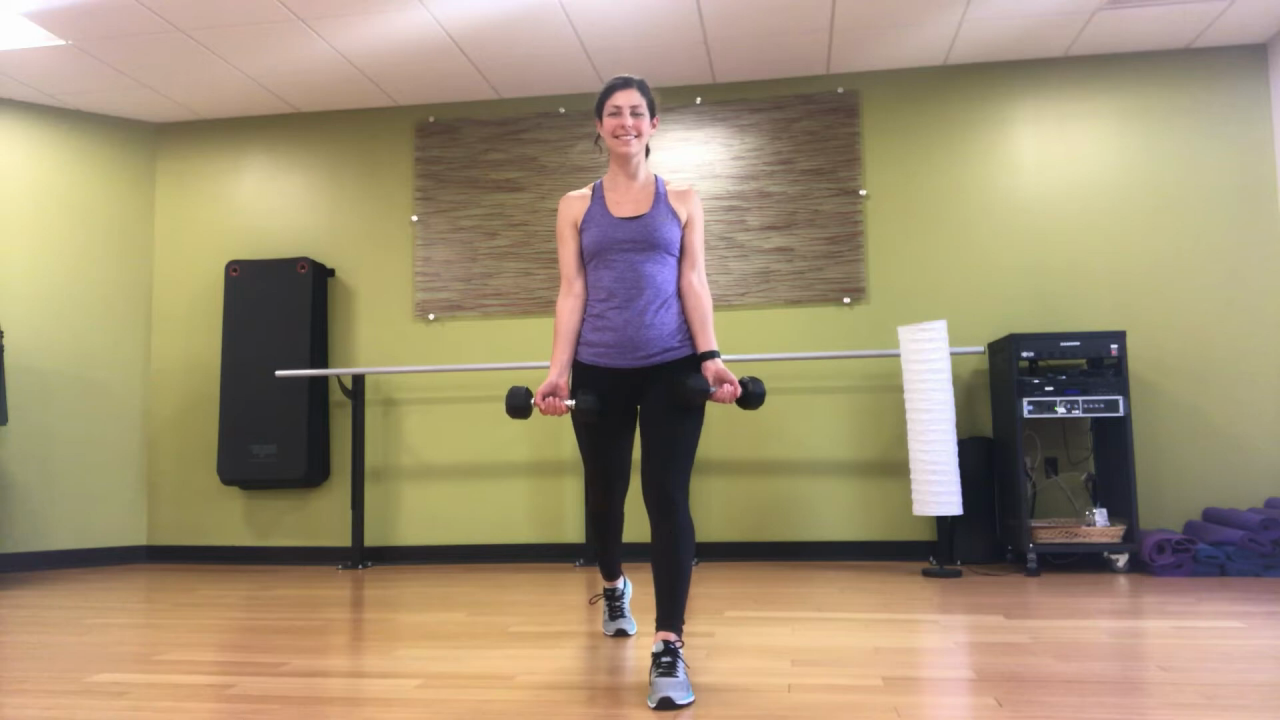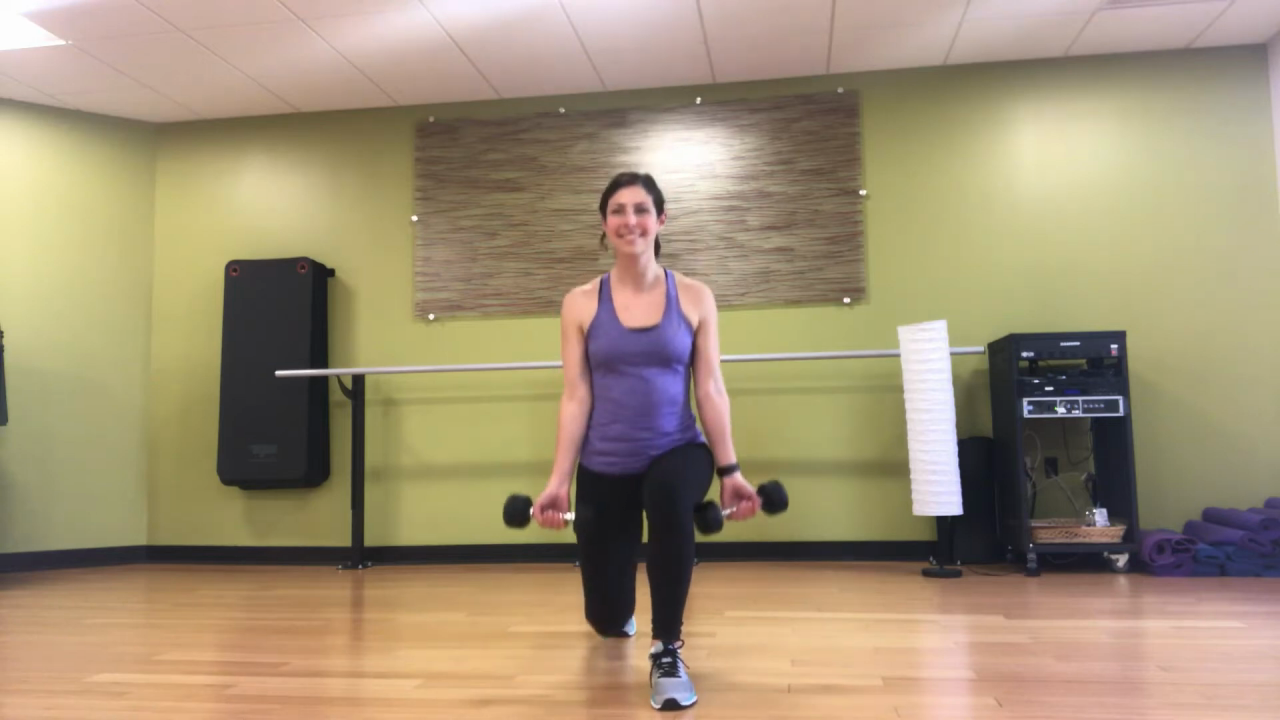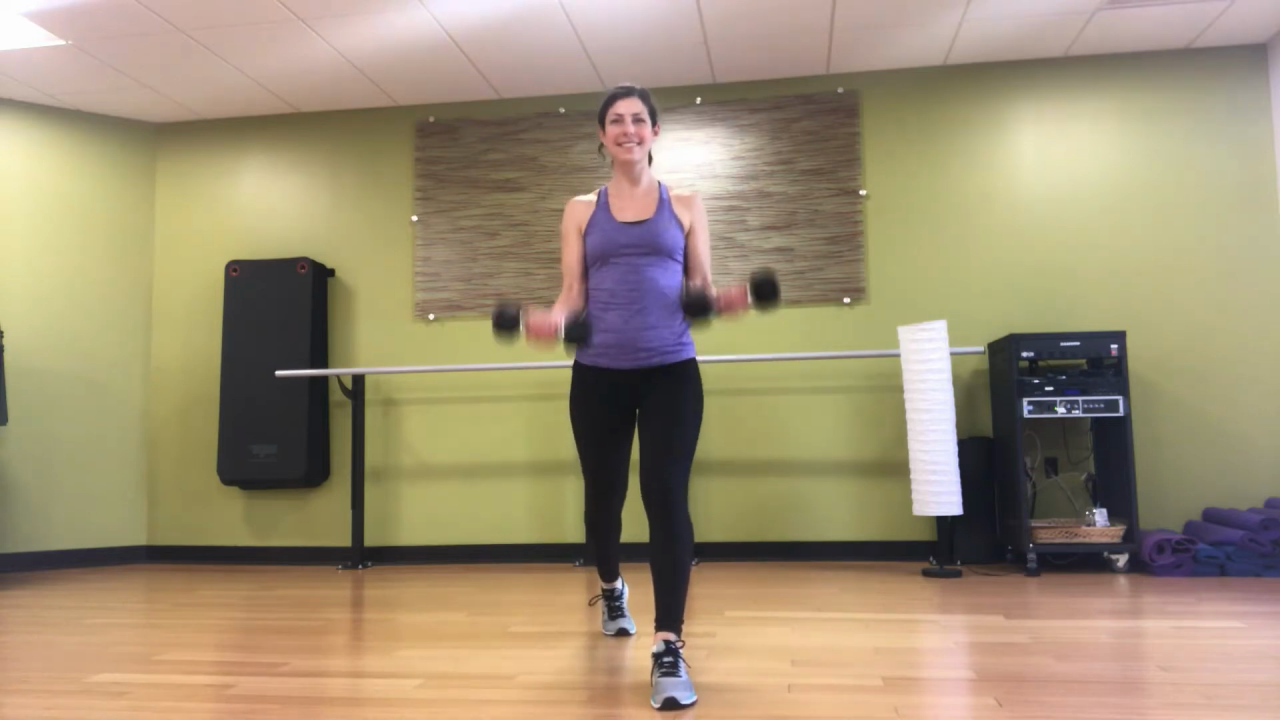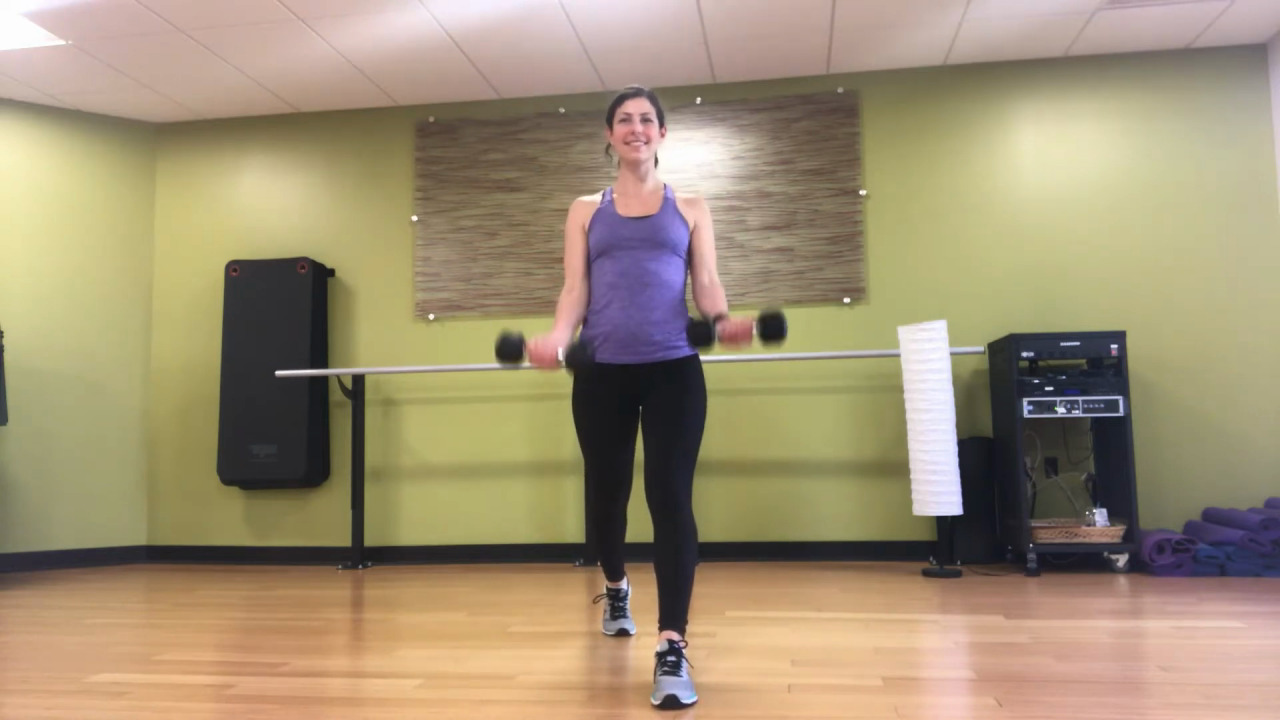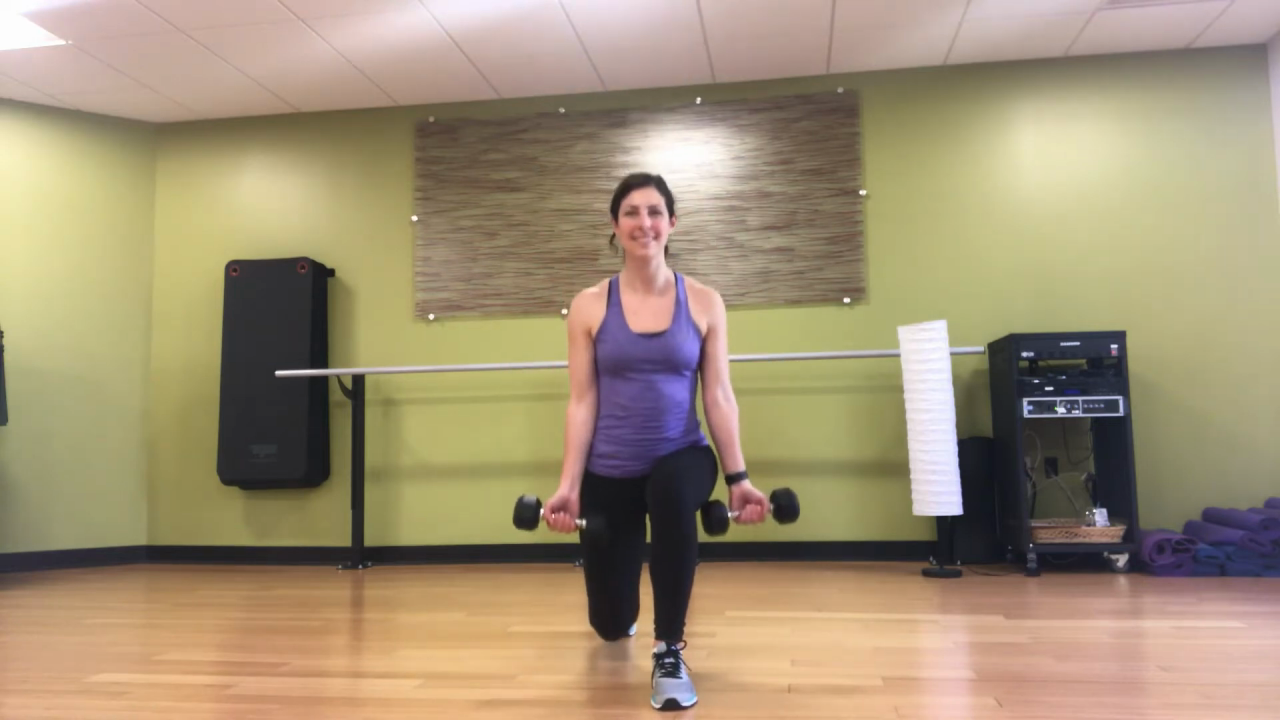
dt=1s
person 1, frame 1
left shoulder: (682, 199)
right shoulder: (577, 206)
left elbow: (694, 282)
right elbow: (572, 292)
left wrist: (709, 357)
right wrist: (558, 370)
left hip: (670, 365)
right hip: (600, 369)
left knee: (667, 496)
right knee: (605, 491)
left ankle: (668, 648)
right ankle: (613, 586)
person 1, frame 2
left shoulder: (695, 297)
right shoulder: (580, 304)
left elbow: (710, 389)
right elbow: (576, 397)
left wrist: (729, 470)
right wrist: (559, 479)
left hip: (678, 450)
right hip: (605, 466)
left knee: (670, 497)
right knee: (608, 616)
left ankle: (667, 651)
right ankle: (621, 604)
person 1, frame 3
left shoulder: (685, 204)
right shoulder: (581, 209)
left elbow: (697, 288)
right elbow: (574, 291)
left wrist: (716, 298)
right wrist: (553, 317)
left hip: (670, 370)
right hip: (599, 373)
left knee: (666, 497)
right knee: (603, 494)
left ankle: (668, 650)
right ankle: (611, 590)
person 1, frame 4
left shoulder: (689, 207)
right shoulder: (586, 210)
left elbow: (705, 281)
right elbow: (576, 287)
left wrist: (722, 321)
right wrist: (556, 338)
left hip: (673, 367)
right hip: (602, 370)
left knee: (670, 497)
right knee: (607, 493)
left ankle: (671, 649)
right ankle: (615, 588)
person 1, frame 5
left shoulder: (703, 302)
right shoulder: (589, 305)
left elbow: (718, 395)
right elbow: (582, 402)
left wrist: (737, 478)
right wrist: (569, 484)
left hip: (681, 454)
right hip: (609, 470)
left knee: (672, 502)
right knee: (610, 618)
left ankle: (669, 654)
right ankle: (623, 612)
